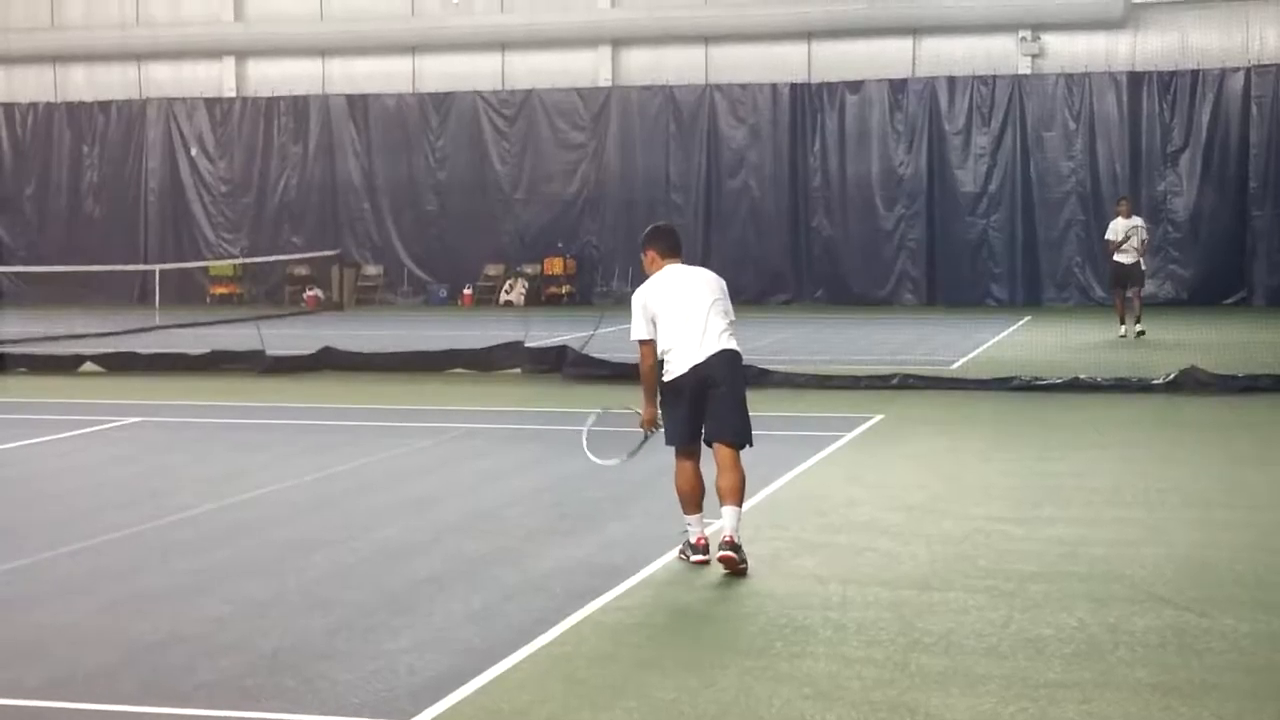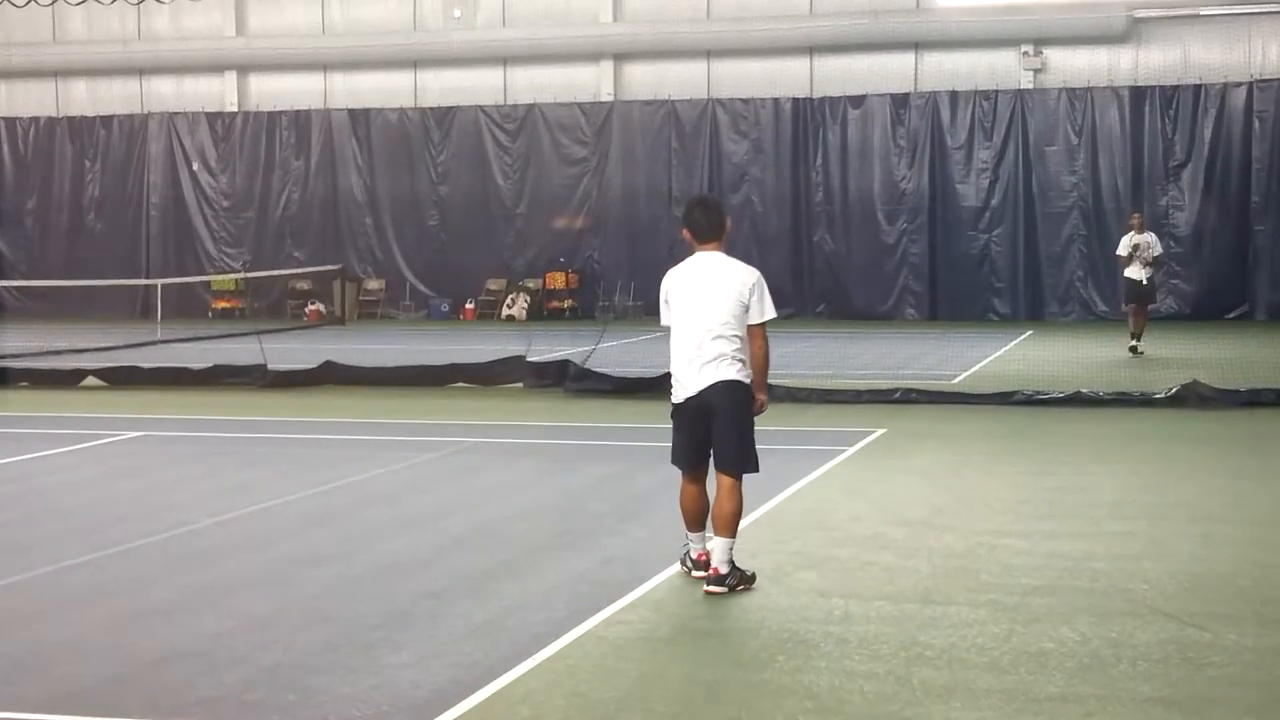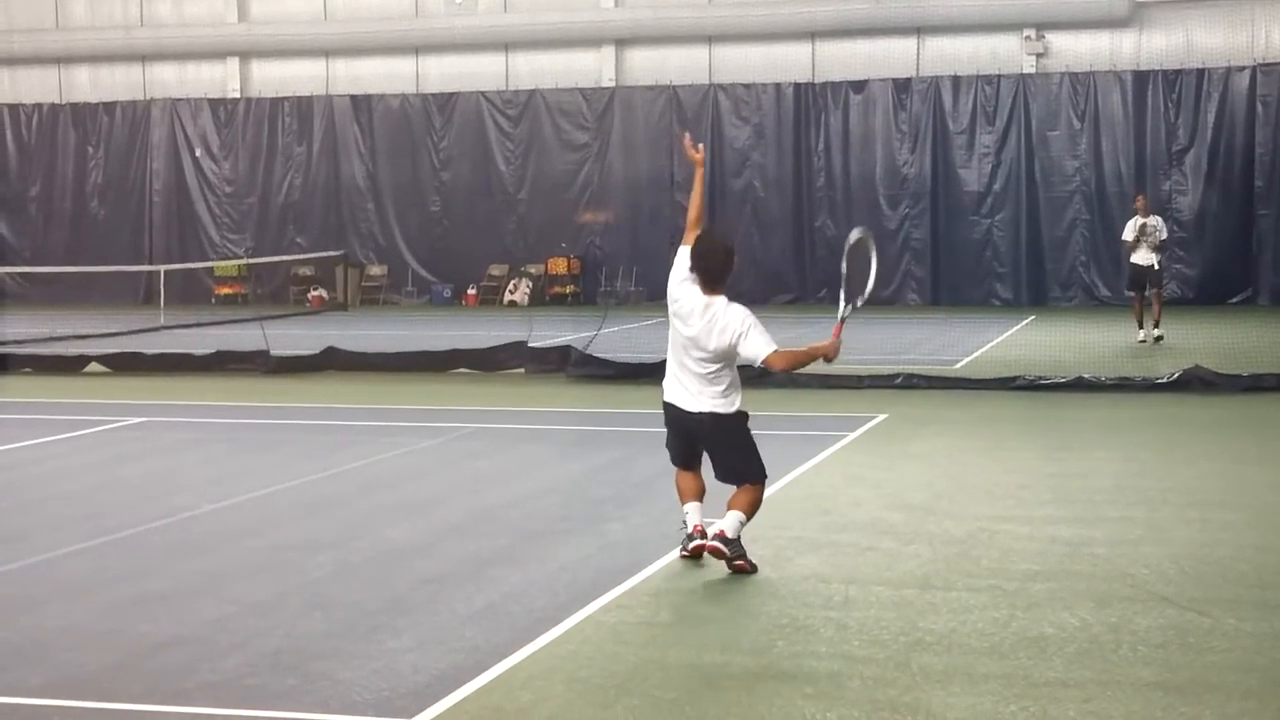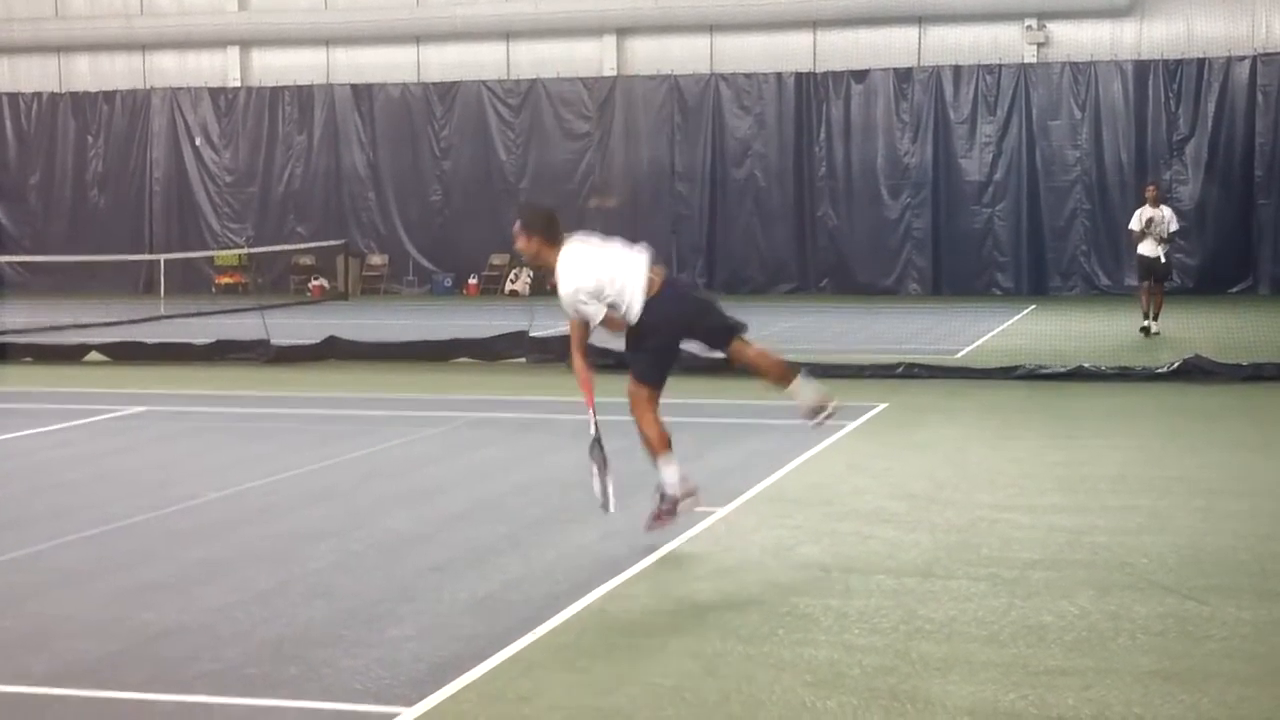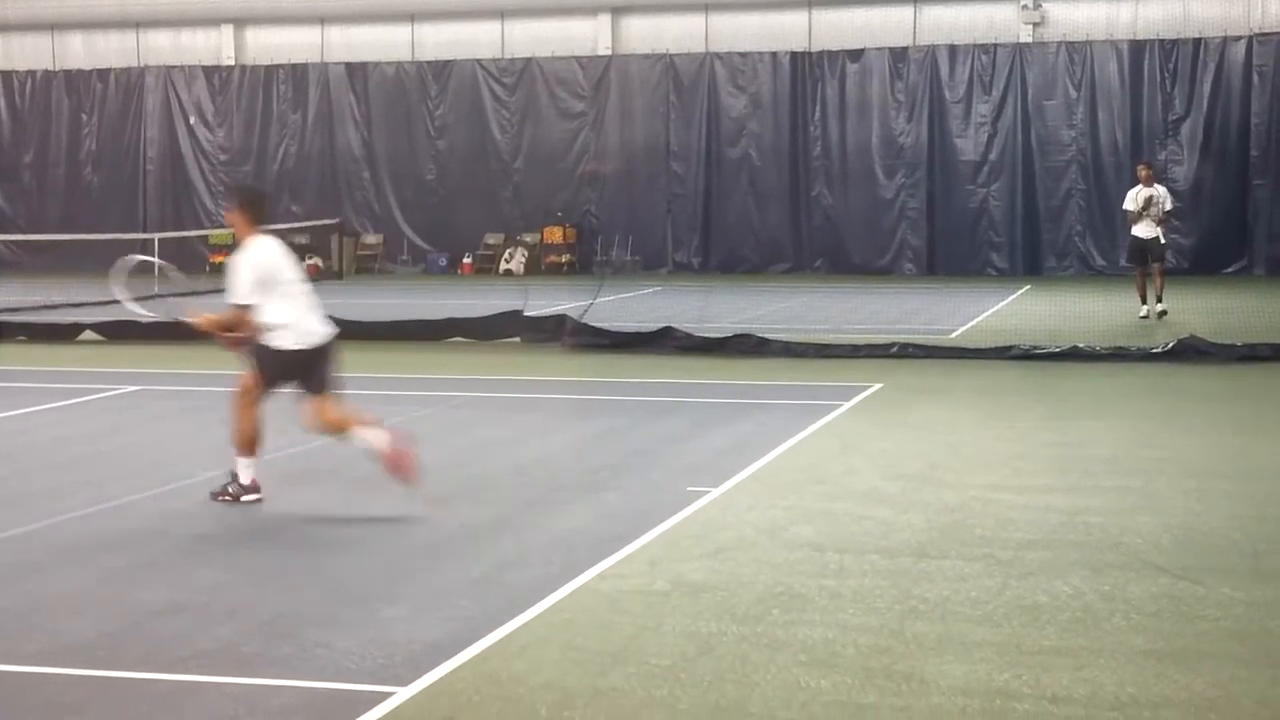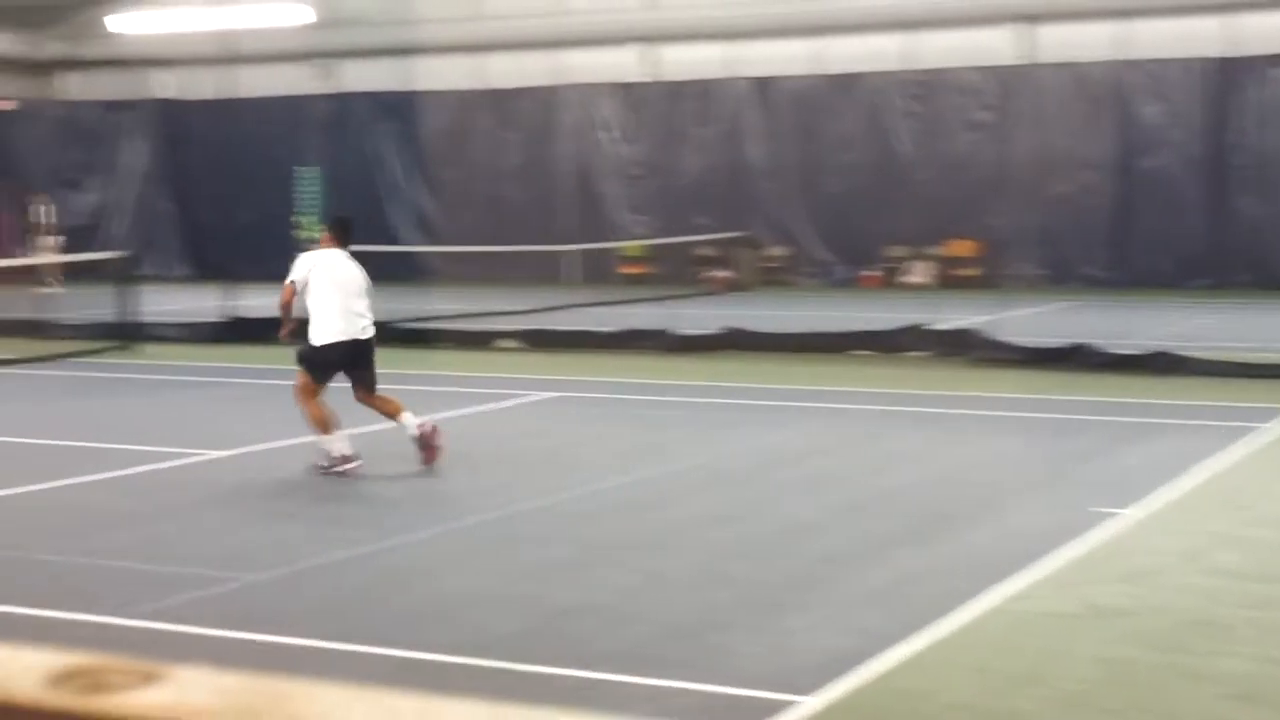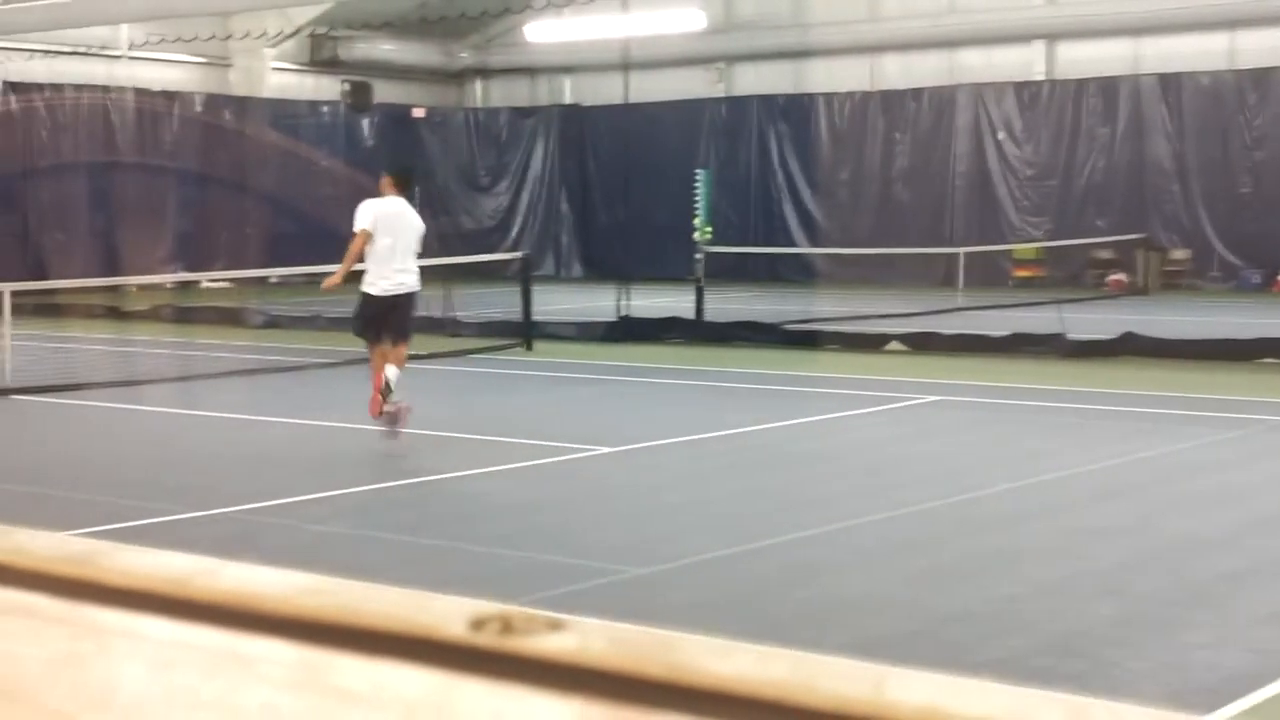
dt=0.7s
person 1, frame 1
left shoulder: (645, 293)
right shoulder: (712, 278)
left elbow: (648, 359)
left wrist: (650, 405)
left hip: (680, 372)
right hip: (724, 361)
left knee: (686, 457)
right knee: (727, 454)
left ankle: (696, 539)
right ankle: (729, 537)
person 1, frame 2
left shoulder: (673, 278)
right shoulder: (747, 276)
right elbow: (757, 343)
right wrist: (760, 388)
left hip: (686, 389)
right hip: (730, 386)
left knee: (692, 476)
right knee: (729, 479)
left ankle: (697, 555)
right ankle: (721, 568)
person 1, frame 3
left shoulder: (678, 289)
right shoulder: (736, 319)
left elbow: (692, 227)
right elbow: (778, 361)
left wrist: (698, 170)
right wrist: (822, 349)
left hip: (676, 407)
right hip: (720, 415)
left knee: (686, 468)
right knee: (751, 485)
left ankle: (694, 526)
right ankle: (727, 533)
person 1, frame 4
left shoulder: (570, 285)
right shoulder: (576, 244)
left elbow: (616, 325)
left hip: (653, 318)
right hip: (670, 291)
left knee: (641, 403)
right knee: (742, 349)
left ankle: (673, 488)
right ankle: (811, 398)
person 1, frame 5
left shoulder: (244, 260)
right shoulder: (274, 248)
left elbow: (239, 317)
left wrist: (212, 324)
right wrist: (247, 336)
left hip: (289, 343)
right hip: (317, 336)
left knee: (245, 394)
right knee: (316, 410)
left ankle: (245, 480)
right ankle: (385, 442)
person 1, frame 6
left shoulder: (308, 259)
right shoulder: (358, 270)
left elbow: (286, 297)
left wrist: (287, 323)
left hip: (328, 340)
right hip: (362, 337)
left knee: (306, 392)
right knee: (367, 394)
left ankle: (341, 454)
right ankle: (418, 428)
person 1, frame 7
left shoulder: (371, 206)
right shoulder: (416, 219)
left elbow: (360, 242)
left wrist: (340, 274)
left hip: (378, 289)
right hip: (407, 288)
left knee: (378, 348)
right knee: (399, 345)
right ankle: (389, 379)
